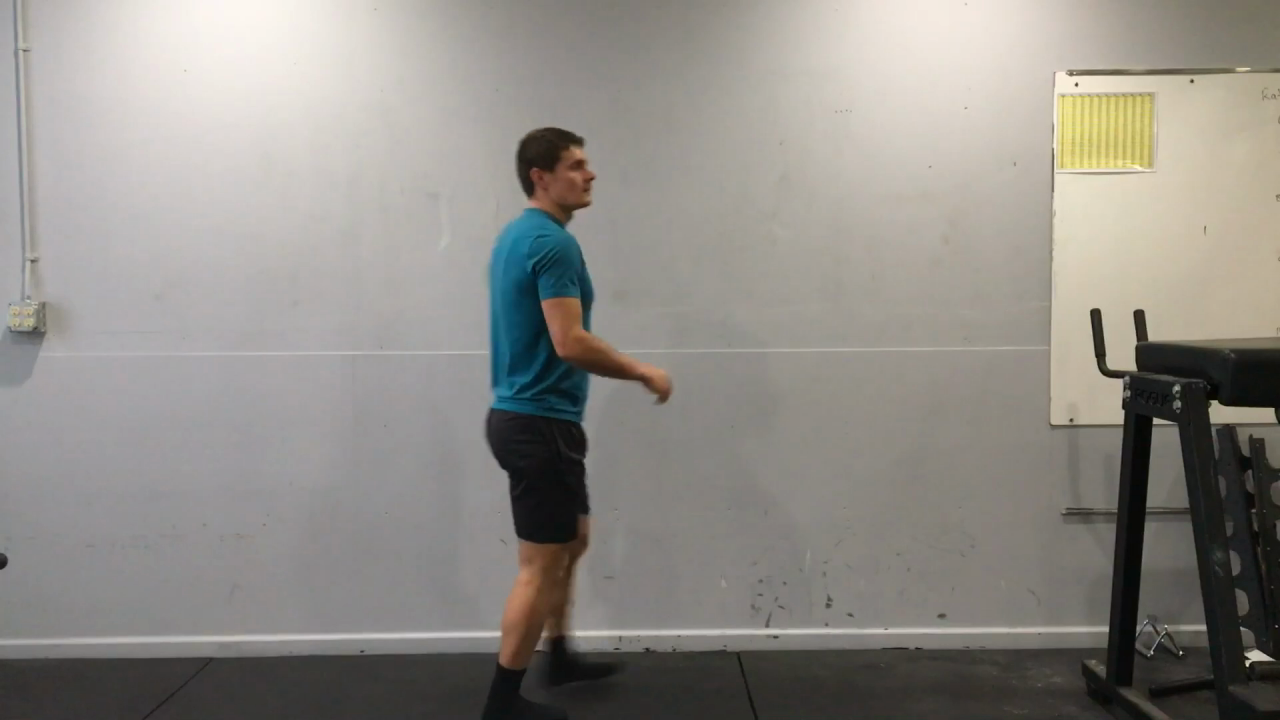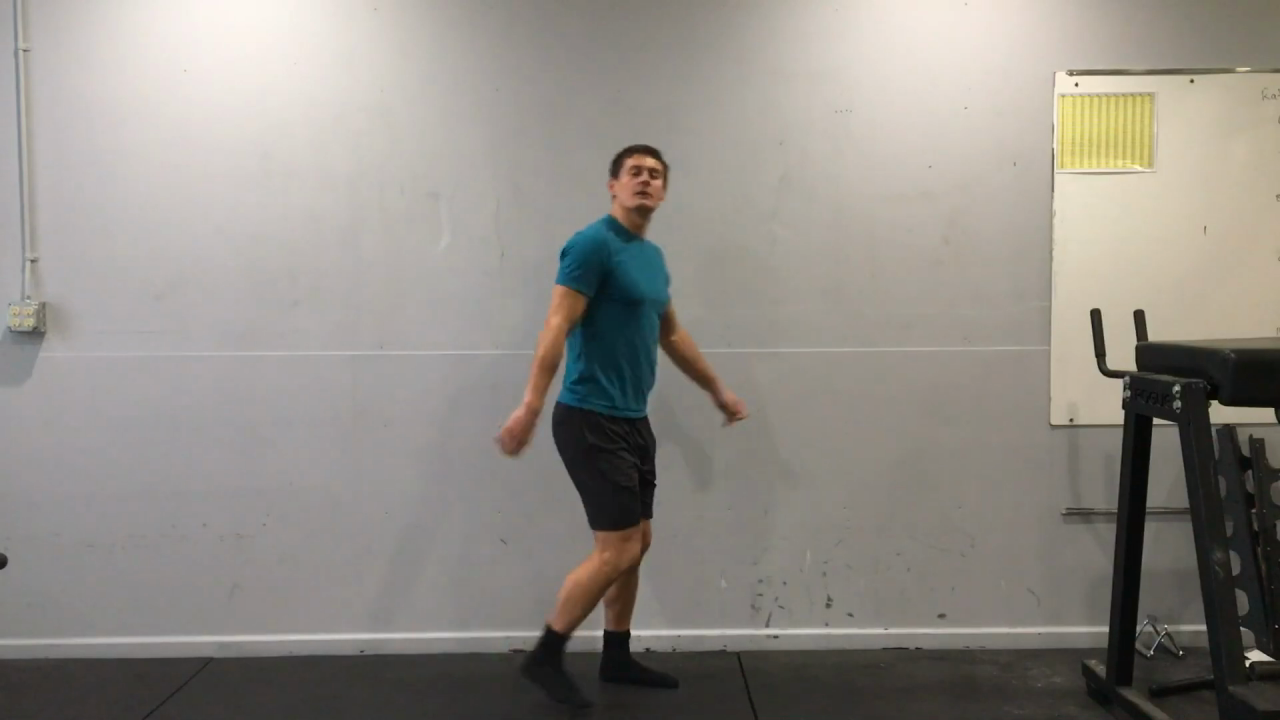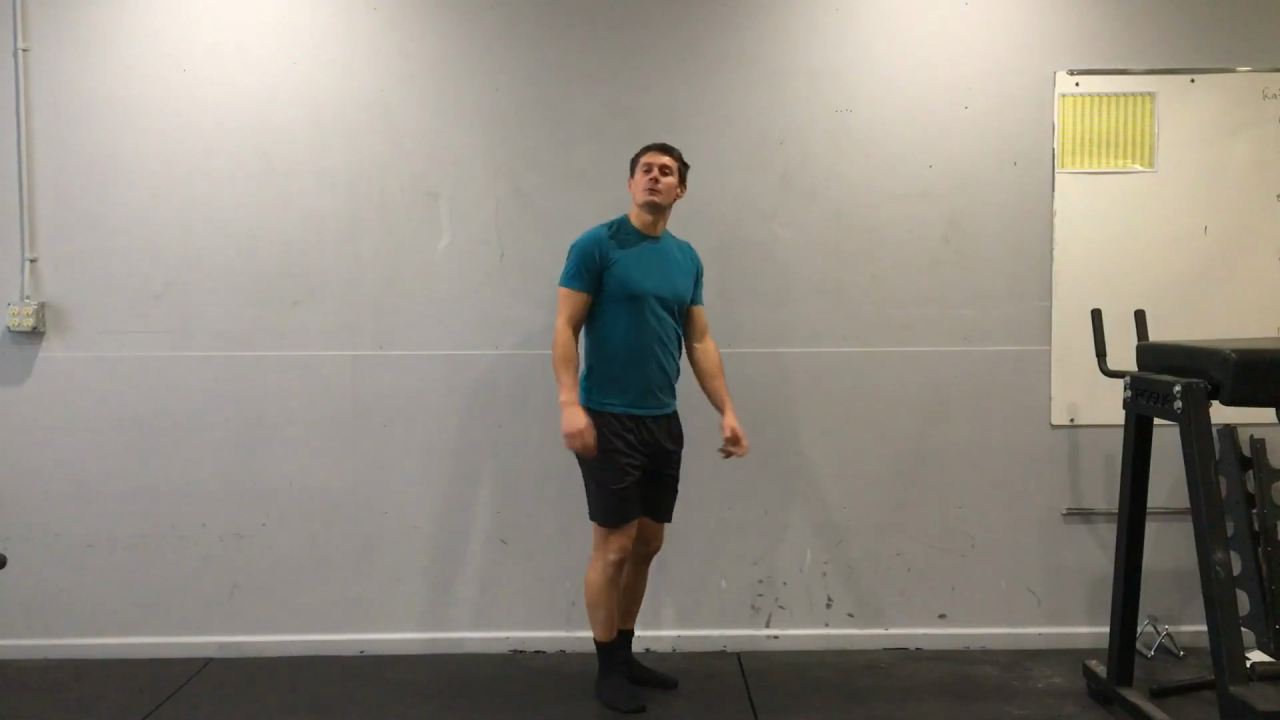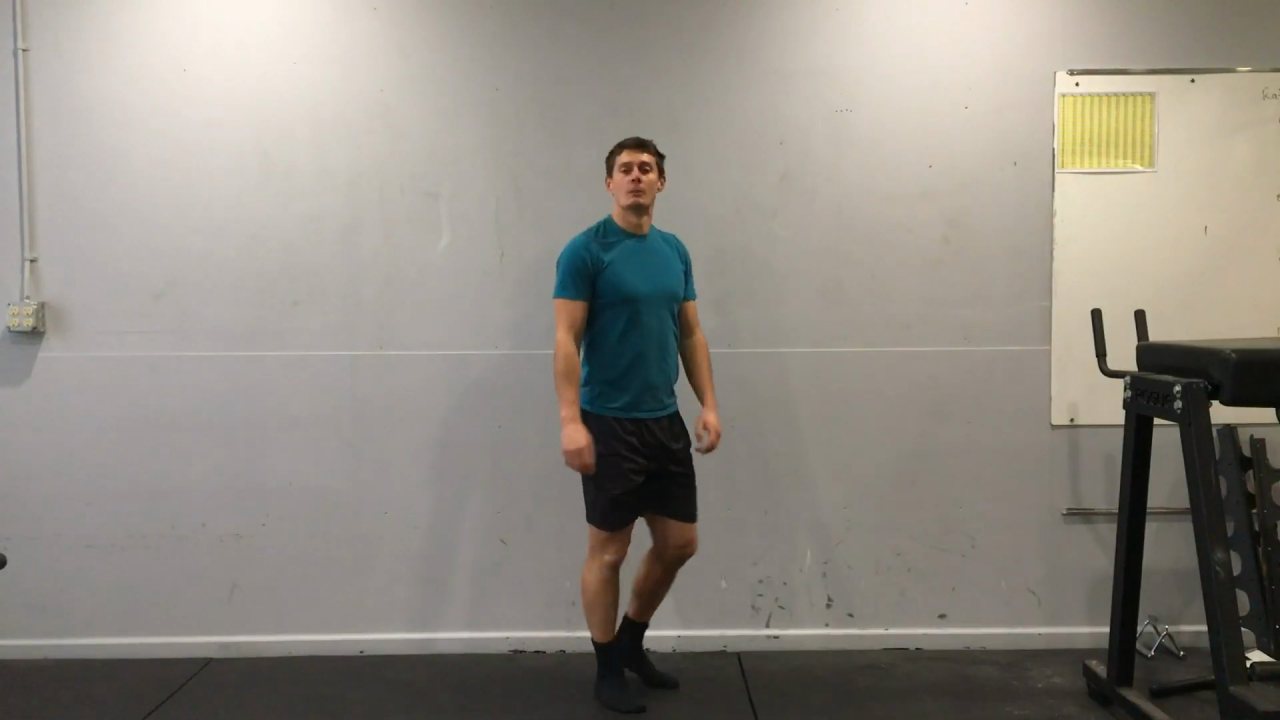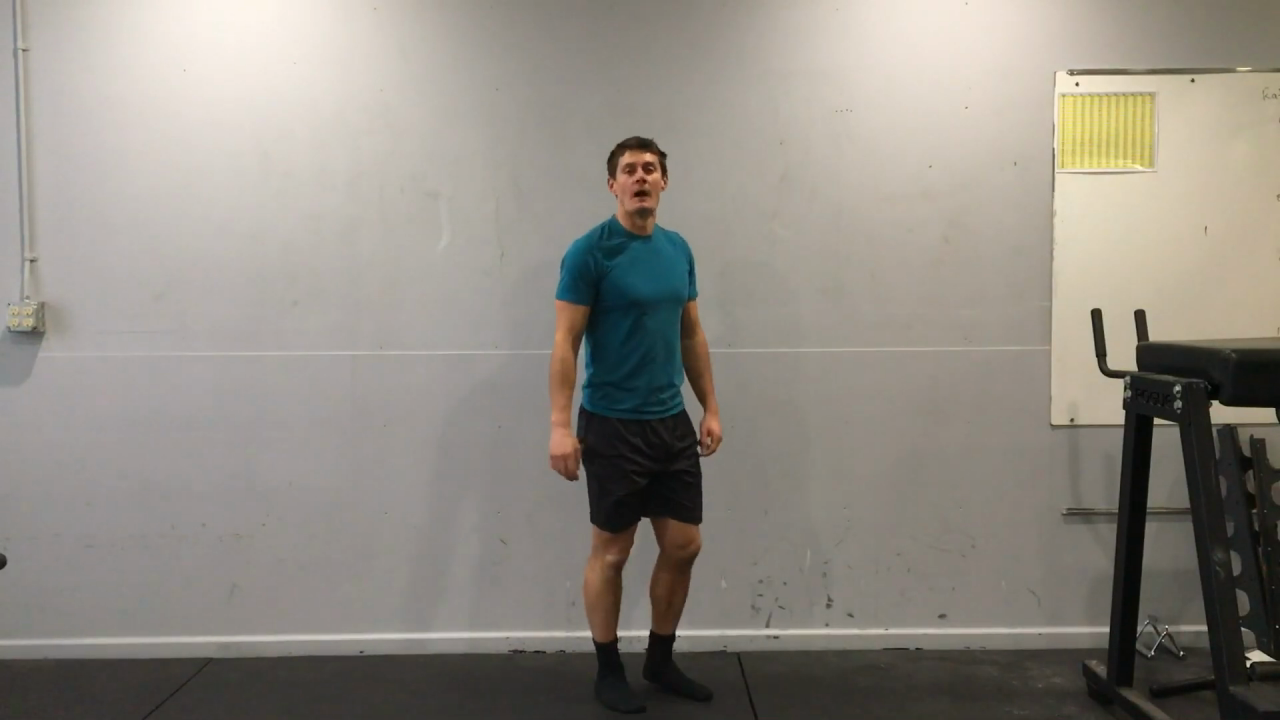
dt=0.4s
person 1, frame 1
left shoulder: (512, 237)
right shoulder: (554, 243)
right elbow: (570, 343)
right wrist: (644, 373)
left hip: (512, 418)
right hip: (541, 426)
left knee: (568, 540)
right knee: (543, 563)
left ankle: (561, 658)
person 1, frame 2
left shoulder: (651, 255)
right shoulder: (592, 245)
left elbow: (670, 334)
right elbow: (558, 329)
left wrist: (718, 390)
right wrist: (529, 406)
left hip: (632, 421)
right hip: (594, 424)
left knee: (637, 543)
right knee: (618, 552)
left ankle: (616, 657)
right ankle: (547, 654)
person 1, frame 3
left shoulder: (686, 257)
right shoulder: (596, 245)
left elbow: (699, 340)
right elbow: (566, 329)
left wrist: (727, 411)
right wrist: (571, 405)
left hip: (662, 422)
right hip: (608, 422)
left knee: (647, 546)
right knee: (614, 548)
left ankle: (625, 654)
right ankle: (607, 668)
person 1, frame 4
left shoulder: (674, 250)
right shoulder: (586, 250)
left elbow: (691, 334)
right elbow: (566, 339)
left wrist: (708, 405)
right wrist: (571, 419)
left hip: (666, 423)
right hip: (611, 427)
left knee: (679, 544)
right knee: (608, 551)
left ankle: (630, 642)
right ankle: (607, 671)
person 1, frame 5
left shoulder: (678, 249)
right shoulder: (590, 252)
right elbow: (566, 343)
left wrist: (710, 409)
right wrist: (561, 425)
left hip: (673, 423)
right hip: (613, 427)
left knee: (683, 547)
right knee: (612, 551)
left ankle: (661, 660)
right ankle: (609, 671)
